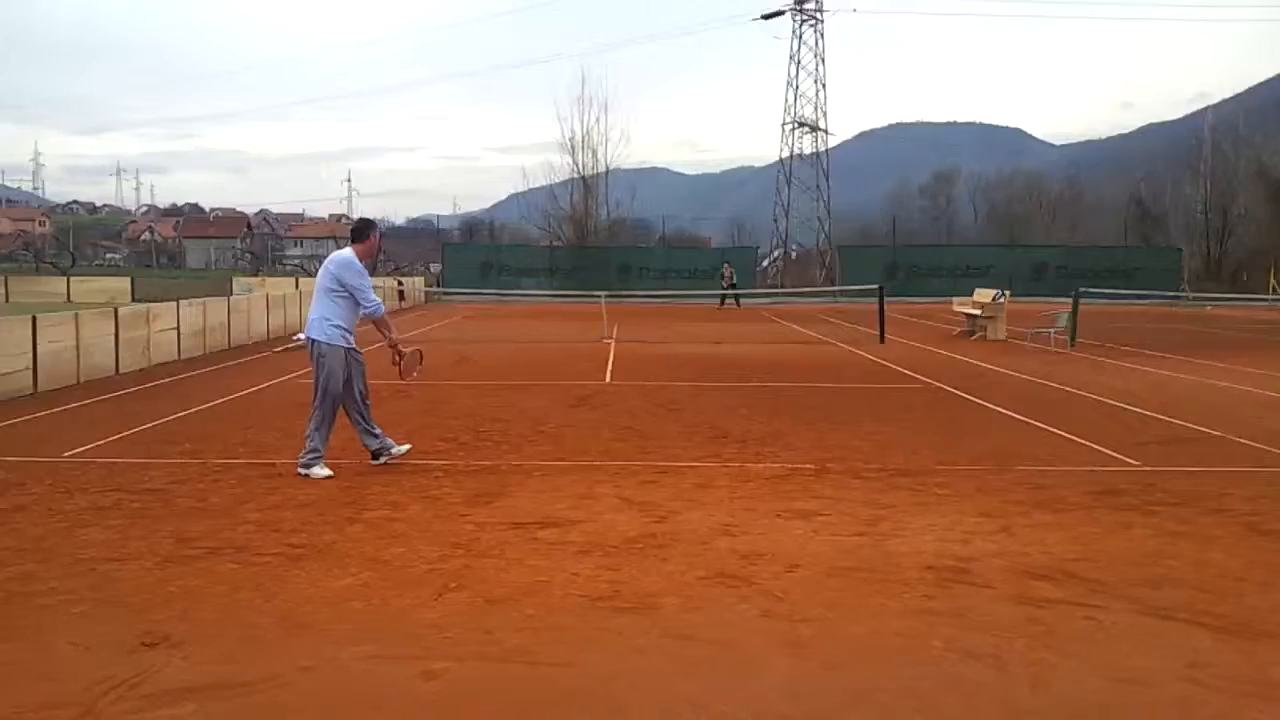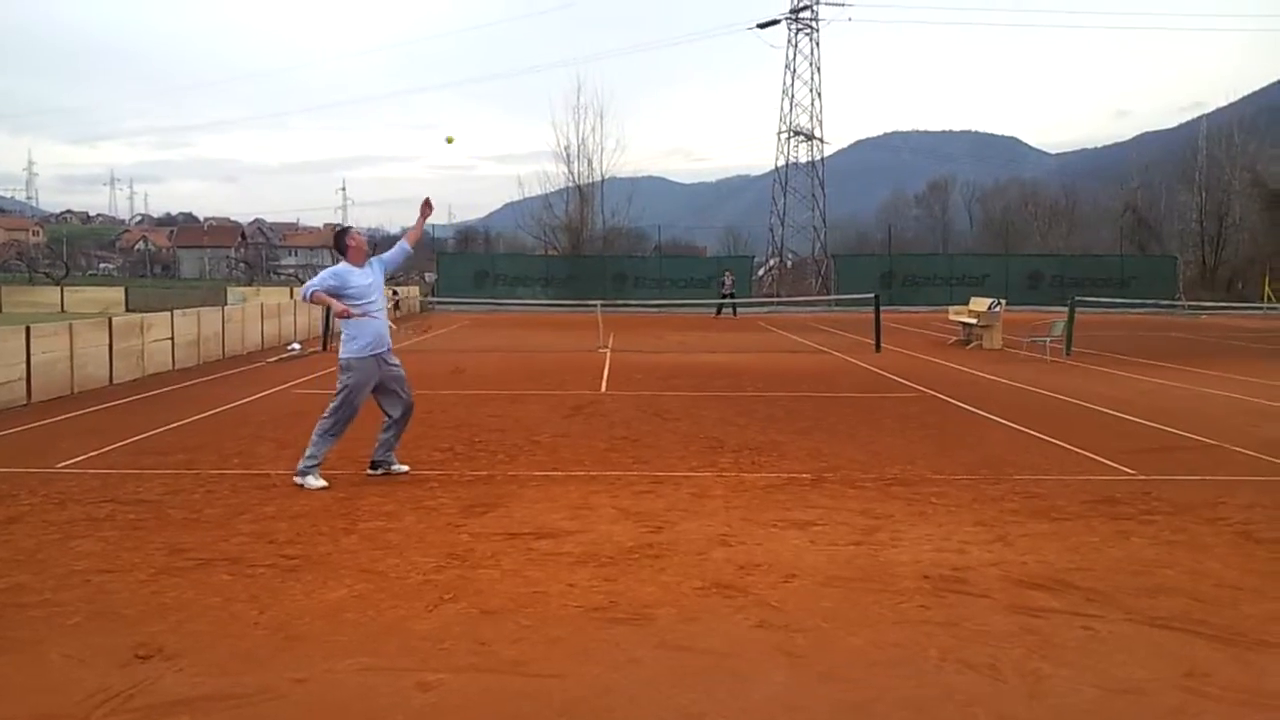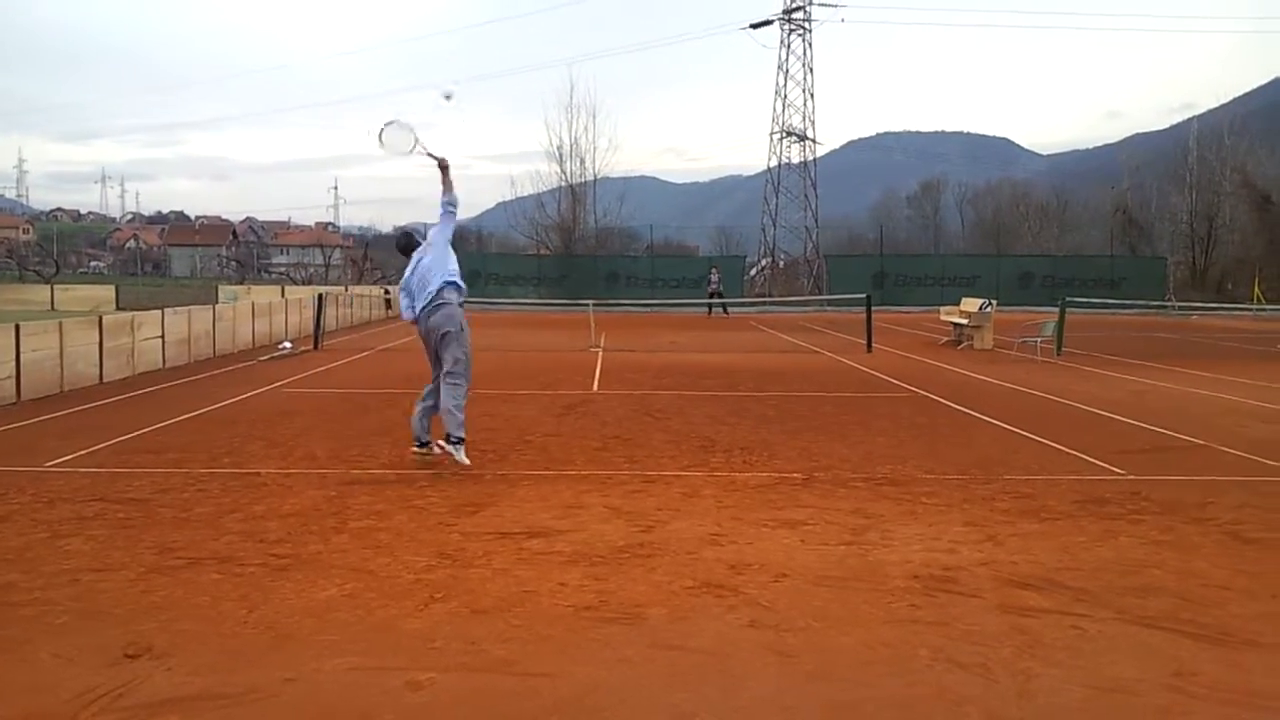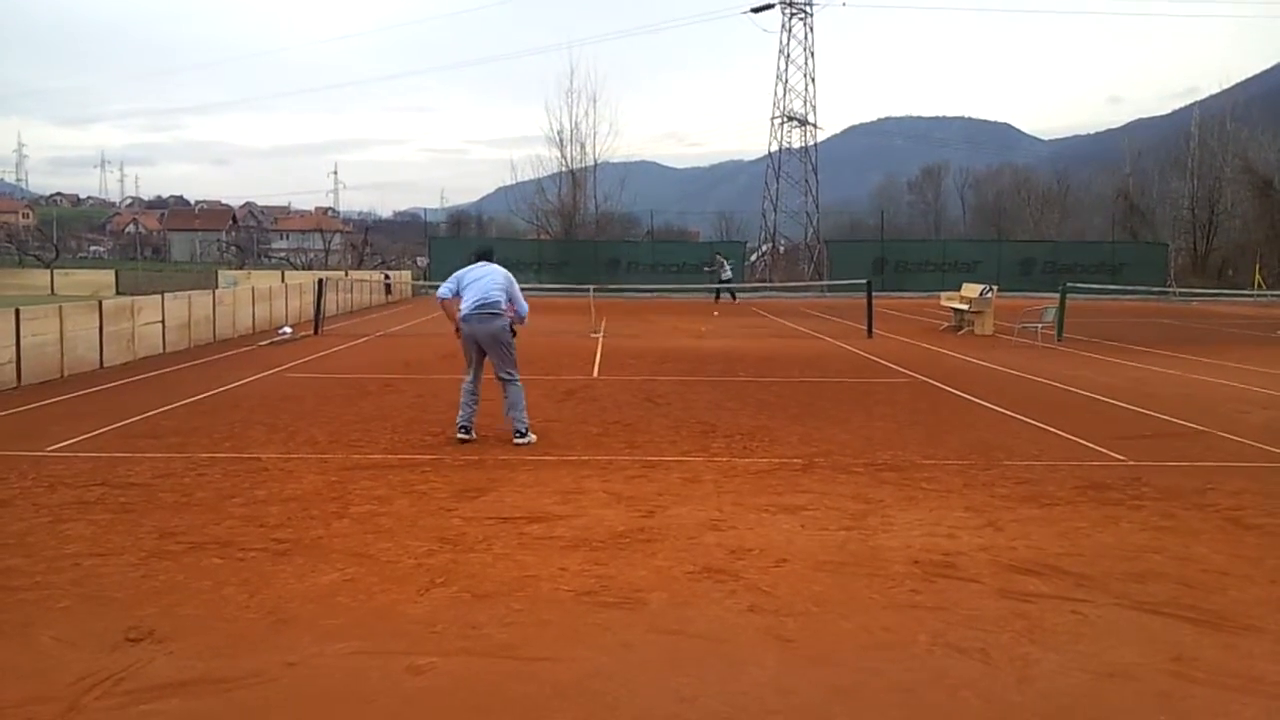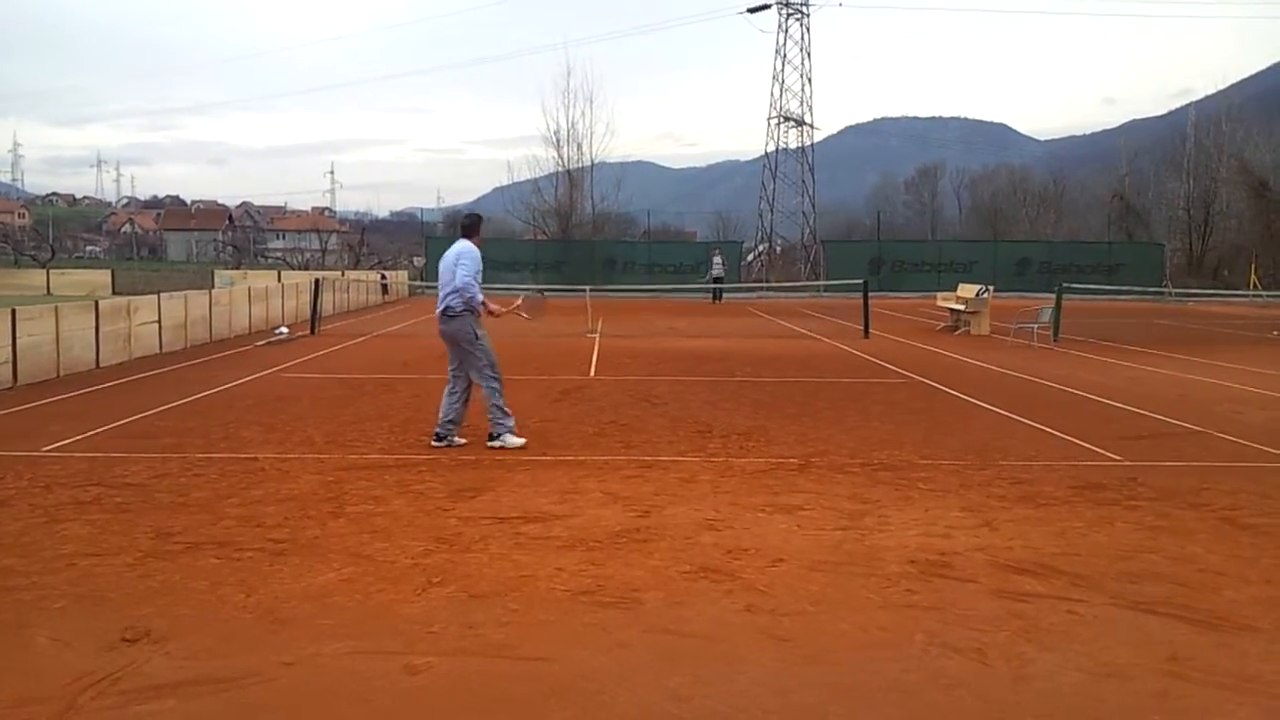
dt=0.7s
person 1, frame 1
left shoulder: (355, 265)
right shoulder: (345, 261)
left elbow: (368, 309)
right elbow: (373, 306)
left wrist: (390, 341)
right wrist: (392, 334)
left hip: (344, 342)
right hip: (326, 340)
left knee: (358, 398)
right knee: (328, 399)
left ankle: (380, 447)
right ankle: (310, 460)
person 1, frame 2
left shoulder: (376, 266)
right shoulder: (338, 274)
left elbow: (404, 247)
right elbow: (309, 290)
left wrist: (422, 218)
right wrist: (333, 304)
left hip: (384, 354)
right hip: (358, 358)
left knee: (403, 404)
right knee: (339, 415)
left ankle: (382, 461)
right ankle: (307, 469)
person 1, frame 3
left shoulder: (408, 277)
right shoulder: (435, 241)
left elbow: (408, 317)
right elbow: (449, 208)
right wrist: (445, 174)
left hip: (428, 323)
right hip: (447, 312)
left knee: (439, 380)
right knee: (455, 378)
left ankle: (423, 439)
right ankle: (454, 438)
person 1, frame 4
left shoulder: (462, 273)
right shoulder: (504, 273)
left elbow: (443, 295)
right elbow: (522, 312)
left wrist: (456, 322)
right wrist: (514, 318)
left hip: (469, 324)
right hip: (496, 324)
left knee: (472, 377)
right knee: (510, 378)
left ankle: (464, 426)
right ankle: (520, 431)
person 1, frame 5
left shoulder: (450, 252)
right shoulder: (470, 250)
right elbow: (465, 283)
left wrist: (482, 305)
right wrist: (487, 304)
left hip: (448, 321)
right hip: (463, 320)
left knee: (458, 379)
right knee: (490, 375)
left ankle: (444, 433)
right ankle: (500, 432)
